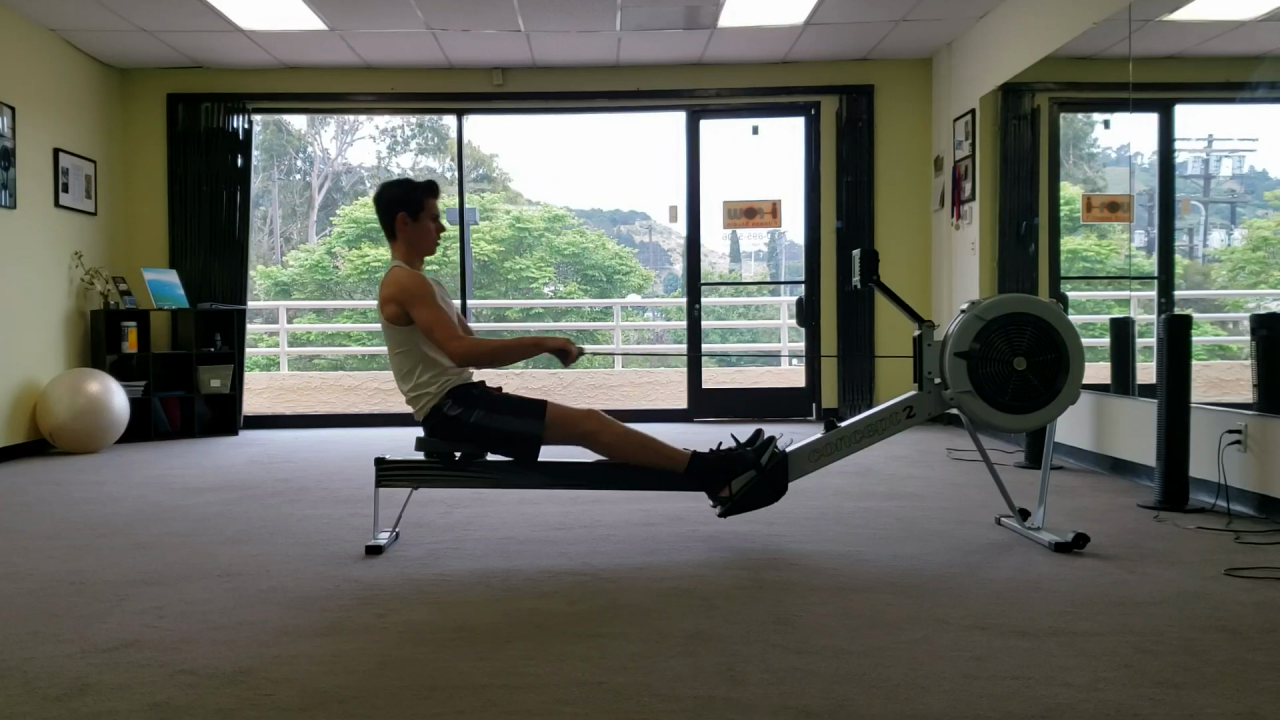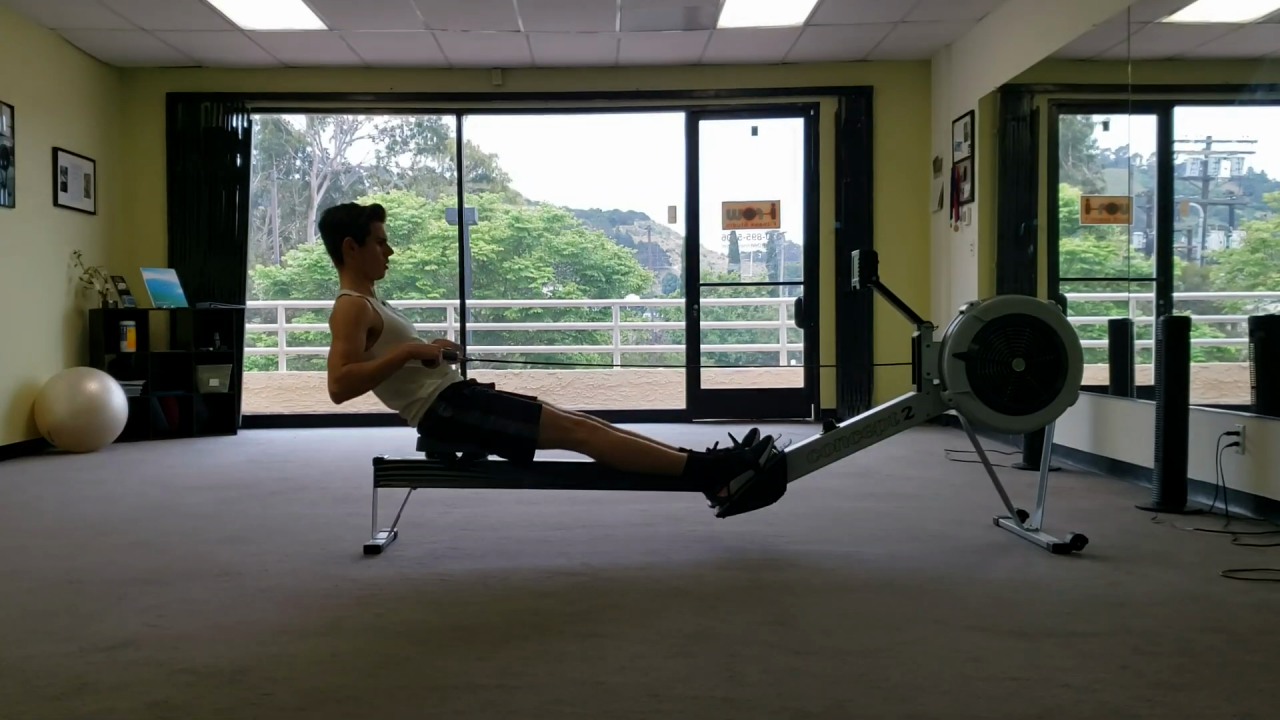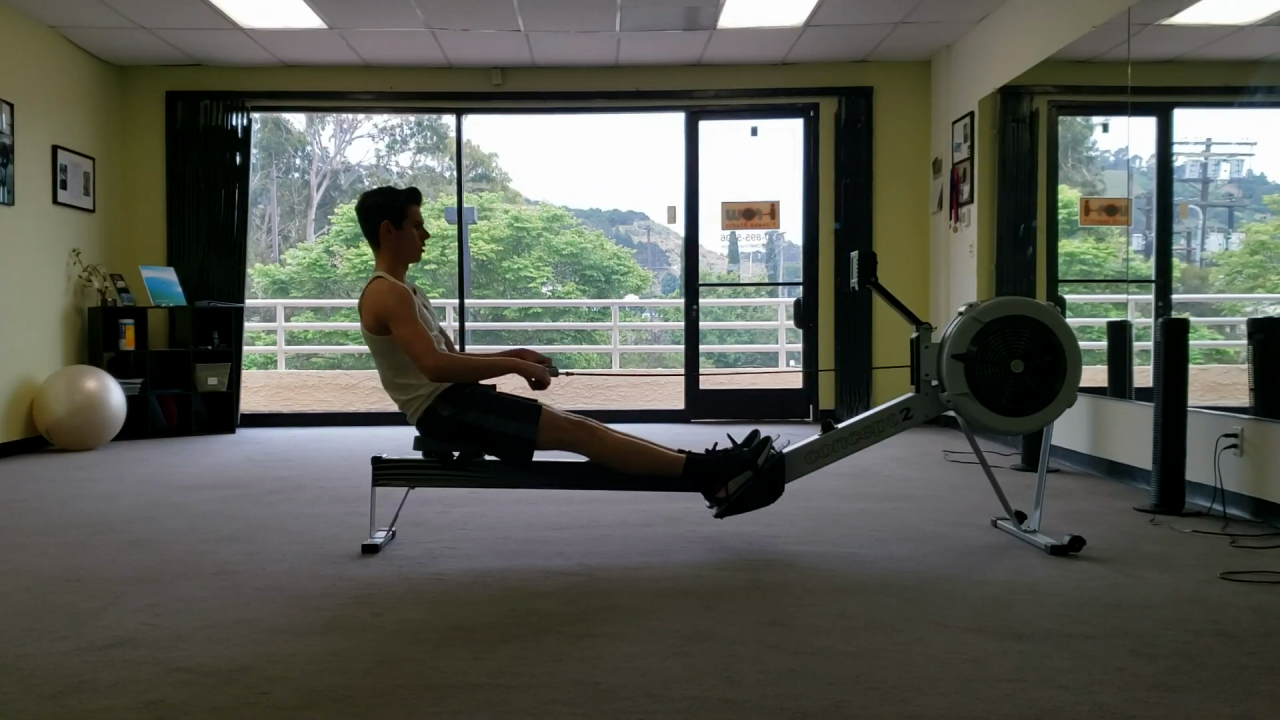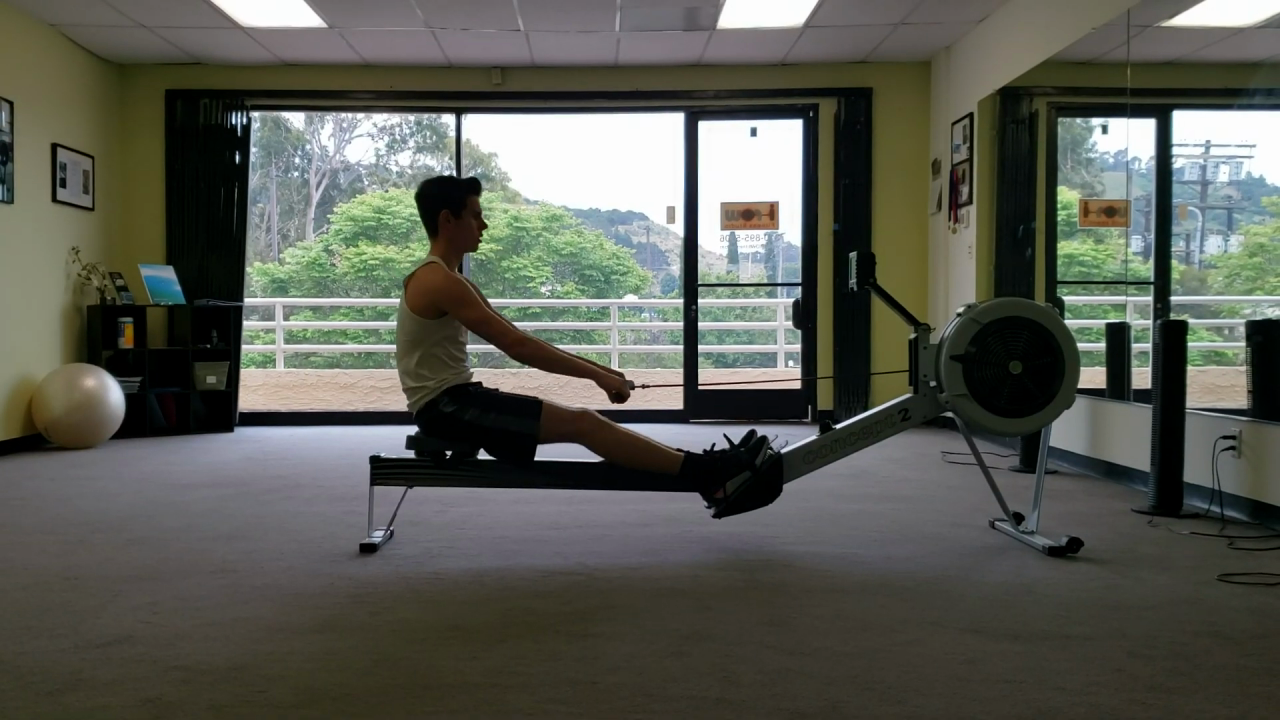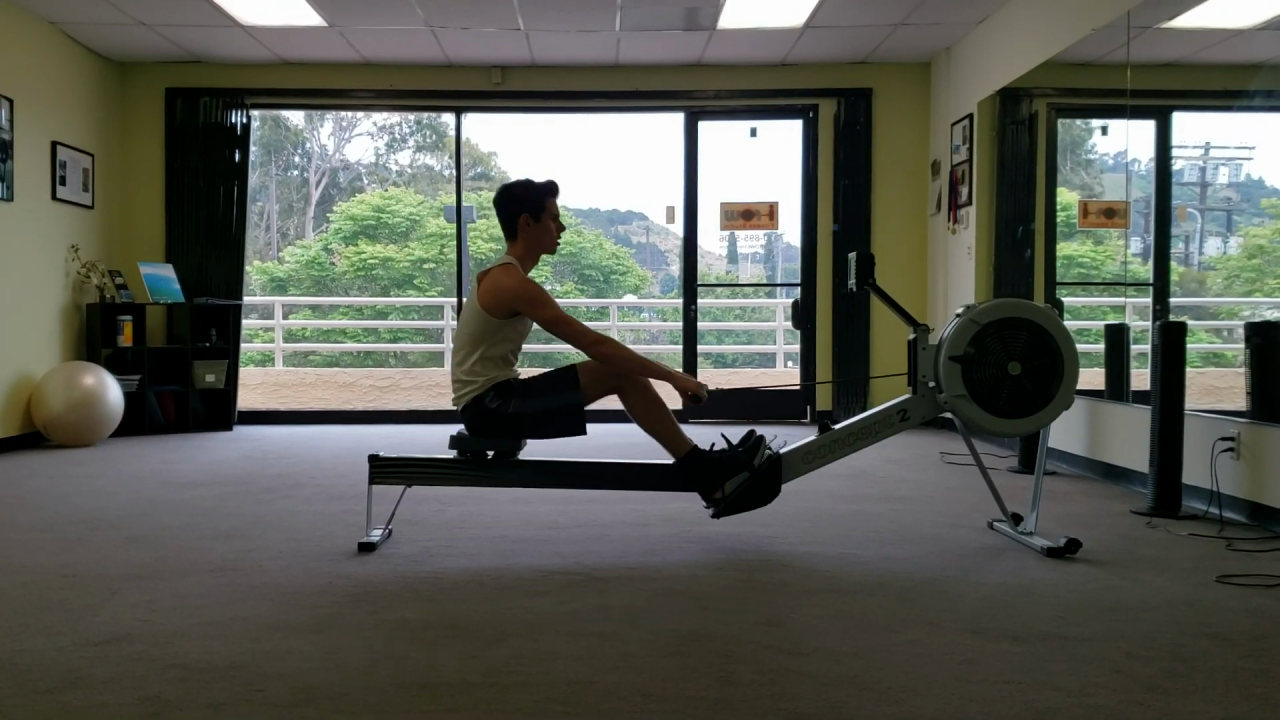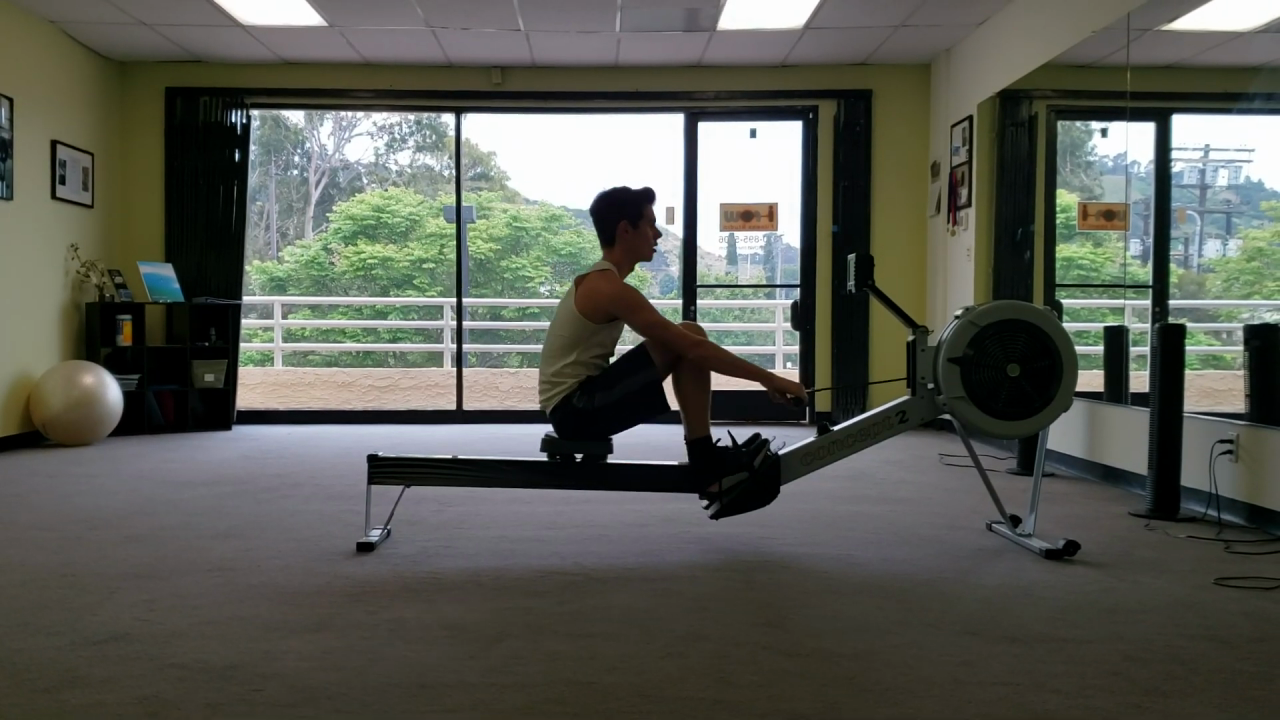
dt=0.4s
person 1, frame 1
left shoulder: (417, 282)
right shoulder: (404, 283)
left elbow: (467, 346)
right elbow: (465, 352)
left wrist: (544, 344)
right wrist: (542, 343)
left hip: (460, 402)
right hip: (449, 410)
left knee: (585, 422)
right knee: (585, 425)
left ankle: (709, 467)
right ankle: (709, 472)
person 1, frame 2
left shoulder: (370, 304)
right shoulder: (352, 309)
right elbow: (339, 386)
left wrist: (430, 352)
right wrist: (409, 349)
left hip: (456, 396)
right hip: (444, 409)
left knee: (582, 422)
right knee: (575, 431)
left ankle: (702, 464)
right ankle: (705, 472)
person 1, frame 3
left shoulder: (404, 290)
right shoulder: (387, 293)
right elbow: (435, 367)
left wrist: (510, 358)
right wrist: (513, 364)
left hip: (457, 400)
right hip: (443, 410)
left knee: (580, 426)
right knee: (576, 433)
left ankle: (702, 466)
right ankle: (706, 473)
person 1, frame 4
left shoulder: (448, 280)
right shoulder: (437, 281)
left elbow: (518, 340)
right elbow: (518, 347)
left wrist: (592, 367)
right wrist: (596, 375)
left hip: (458, 400)
right hip: (445, 408)
left knee: (585, 420)
right knee: (581, 423)
left ankle: (704, 469)
right ankle: (704, 472)
person 1, frame 5
left shoulder: (507, 277)
right shoulder: (510, 283)
left elbow: (590, 344)
right elbow: (593, 344)
left wrist: (660, 373)
right wrist: (672, 377)
left hip: (495, 400)
right hip: (488, 406)
left knee: (629, 371)
right knee: (623, 375)
left ankle: (703, 466)
right ankle: (704, 469)
person 1, frame 6
left shoulder: (600, 281)
right shoulder: (610, 289)
left elbow: (691, 345)
right elbow: (694, 348)
left wrist: (760, 377)
right wrist: (769, 379)
left hip: (577, 404)
right hip: (576, 409)
left knee: (688, 337)
right knee: (691, 343)
left ankle: (708, 458)
right ankle: (706, 458)
